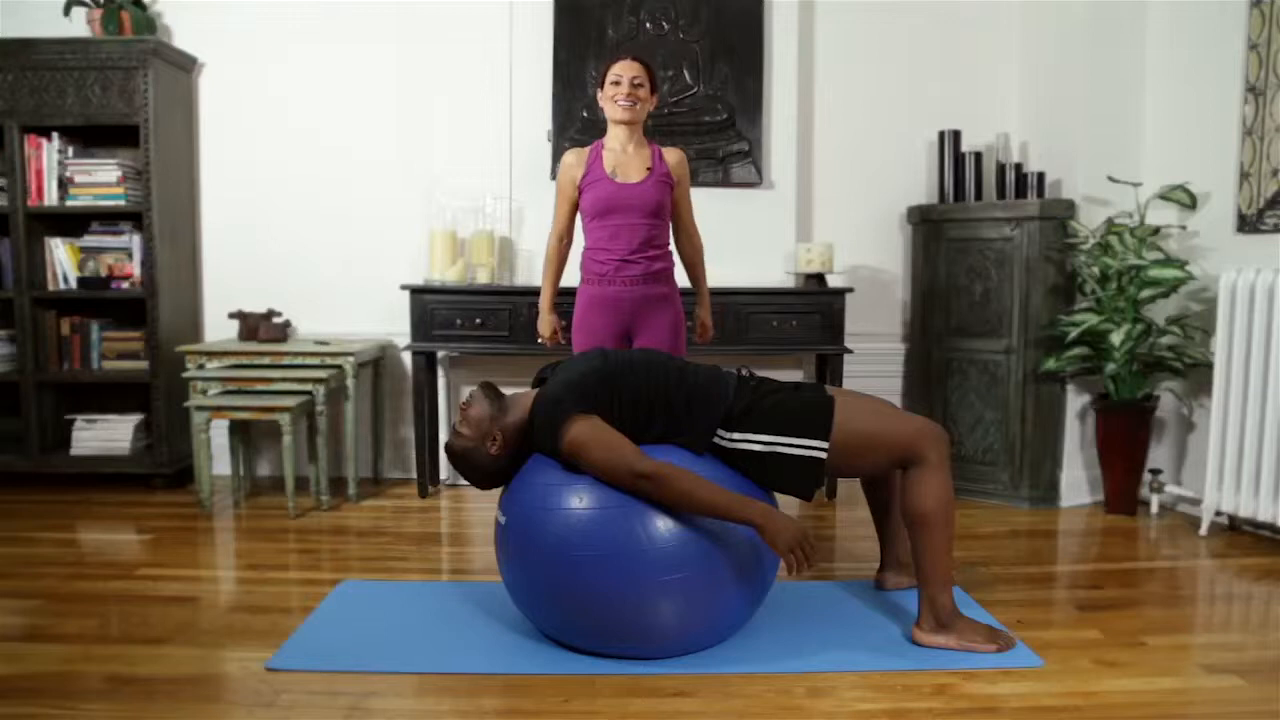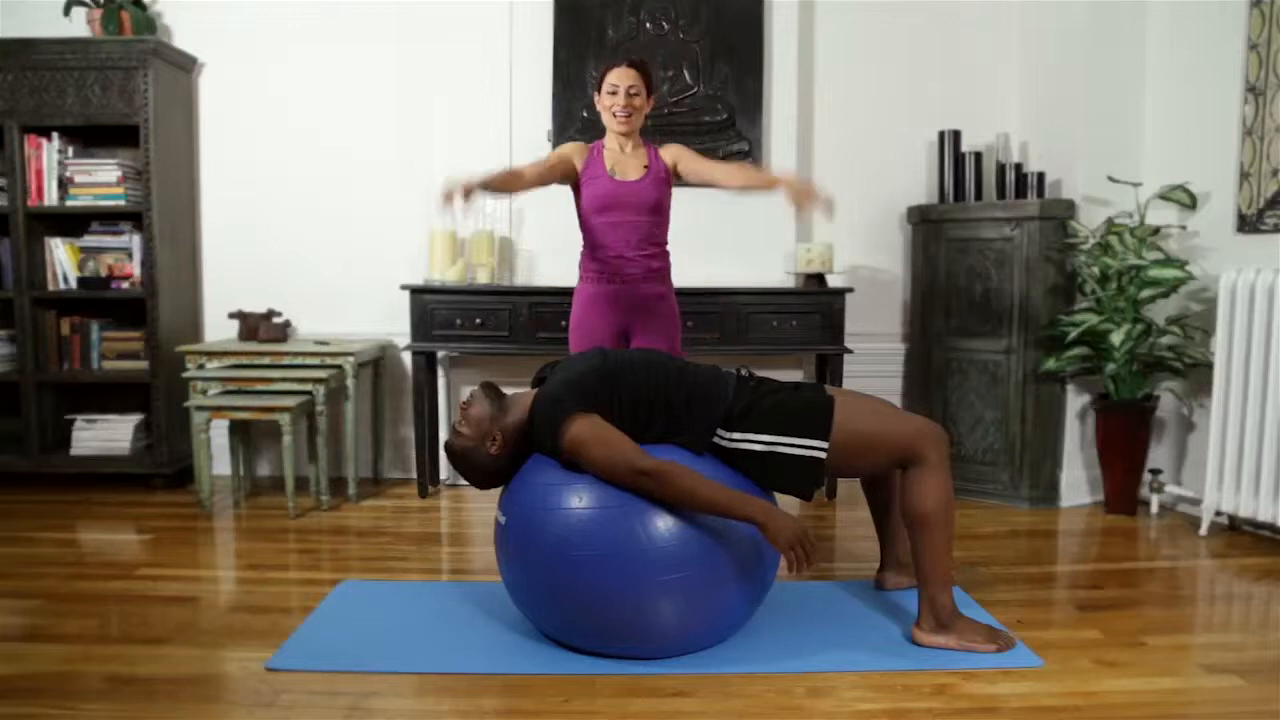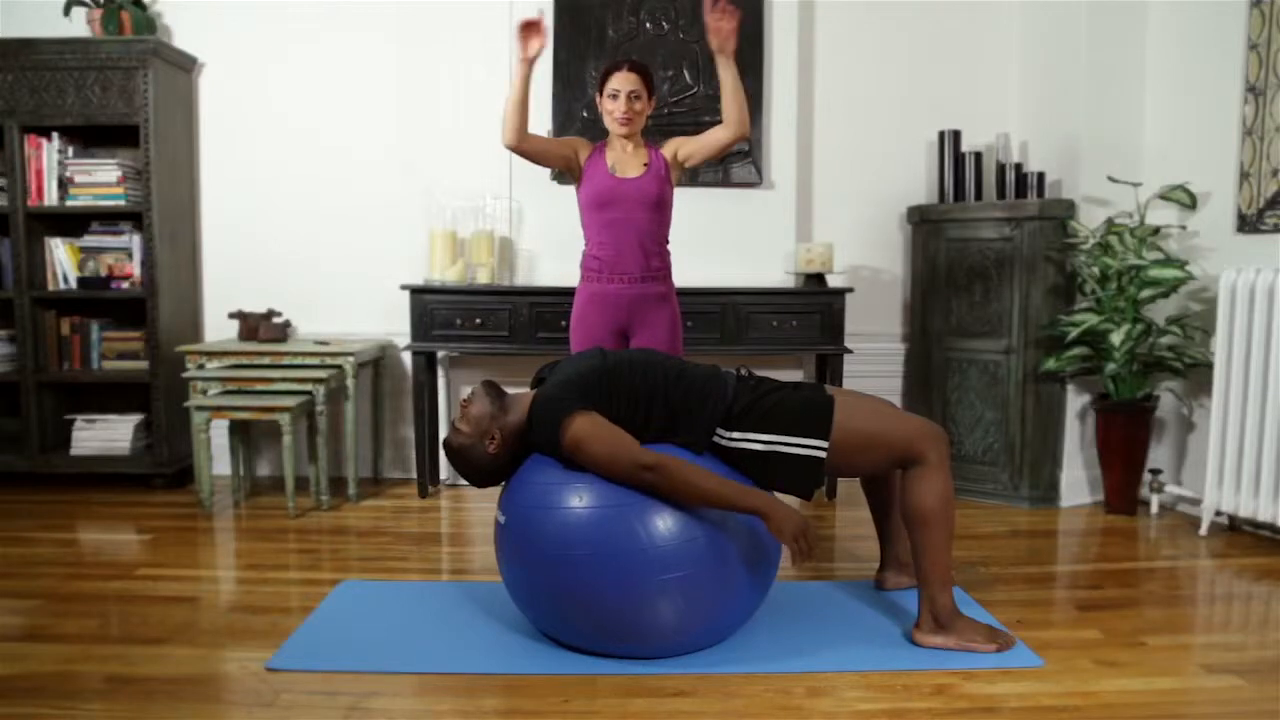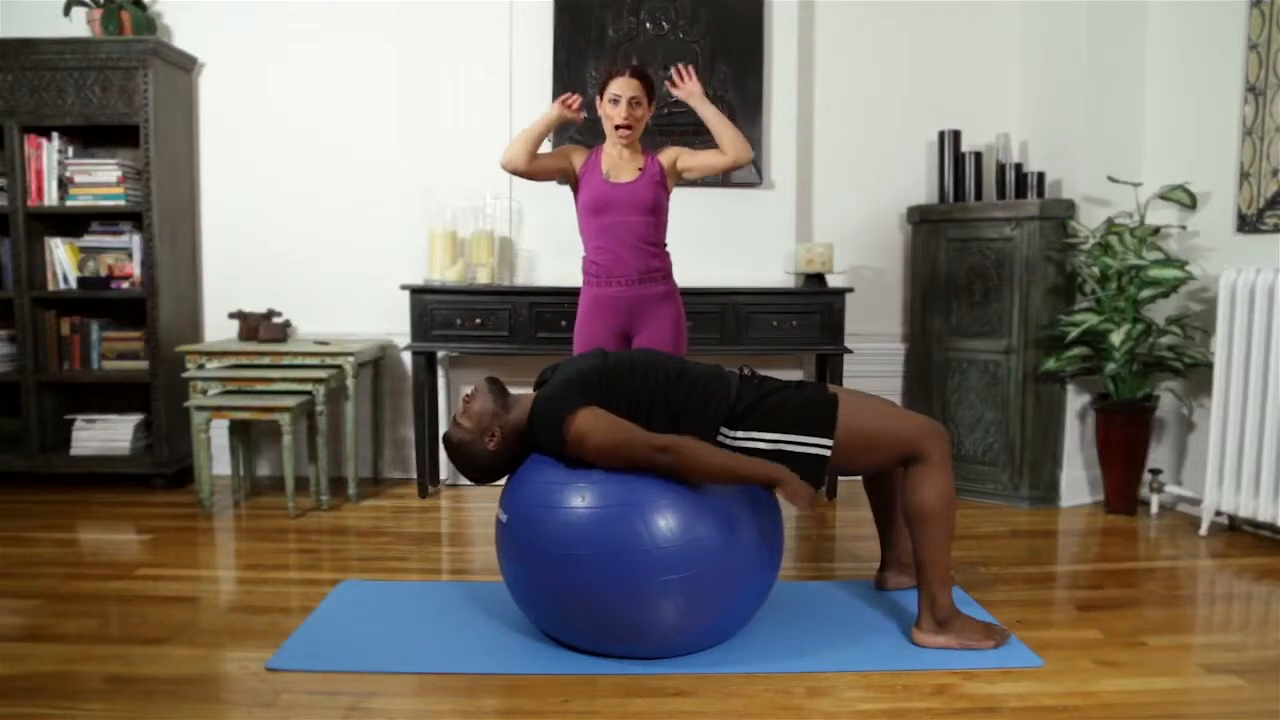
dt=0.3s
person 1, frame 1
left shoulder: (548, 386)
right shoulder: (555, 427)
right elbow: (649, 473)
right wrist: (763, 517)
left hip: (736, 391)
right hip: (741, 422)
left knee: (888, 429)
right knee: (926, 442)
left ankle: (898, 564)
right ankle: (939, 617)
person 1, frame 2
left shoulder: (549, 385)
right shoulder: (556, 425)
right elbow: (648, 471)
right wrist: (763, 514)
left hip: (735, 394)
right hip: (739, 423)
left knee: (889, 424)
right knee: (925, 442)
left ankle: (897, 563)
right ankle: (939, 618)
person 1, frame 3
left shoulder: (546, 386)
right shoulder: (554, 425)
right elbow: (651, 467)
right wrist: (766, 505)
left hip: (734, 390)
right hip: (737, 422)
left knee: (888, 426)
right knee: (925, 441)
left ankle: (897, 563)
right ankle: (939, 617)
person 1, frame 4
left shoulder: (550, 388)
right shoulder: (558, 423)
right elbow: (661, 450)
right wrist: (774, 473)
left hip: (737, 392)
right hip: (743, 420)
left knee: (891, 428)
right knee: (927, 439)
left ankle: (899, 564)
right ankle: (939, 617)
person 2, frame 1
left shoulder: (672, 161)
right shoulder: (576, 162)
left elbow: (686, 235)
right elbow: (560, 238)
left wrist: (703, 301)
right wrist: (546, 307)
left hip: (659, 302)
right hip: (598, 303)
person 2, frame 2
left shoulder: (668, 158)
right shoulder: (577, 157)
left elbow: (727, 173)
right elbow: (522, 176)
left wrist: (781, 182)
right wrist: (478, 183)
left hip: (656, 302)
right hip: (597, 303)
person 2, frame 3
left shoulder: (669, 156)
right shoulder: (581, 155)
left elbow: (735, 130)
right elbow: (514, 140)
left wrist: (723, 56)
right wrist: (526, 64)
left hip: (655, 300)
right hip: (596, 299)
person 2, frame 4
left shoulder: (666, 162)
right shoulder: (578, 161)
left elbow: (738, 155)
right elbow: (514, 162)
left wrist: (698, 102)
right wrist: (556, 116)
left hip: (658, 303)
right hip: (599, 304)
